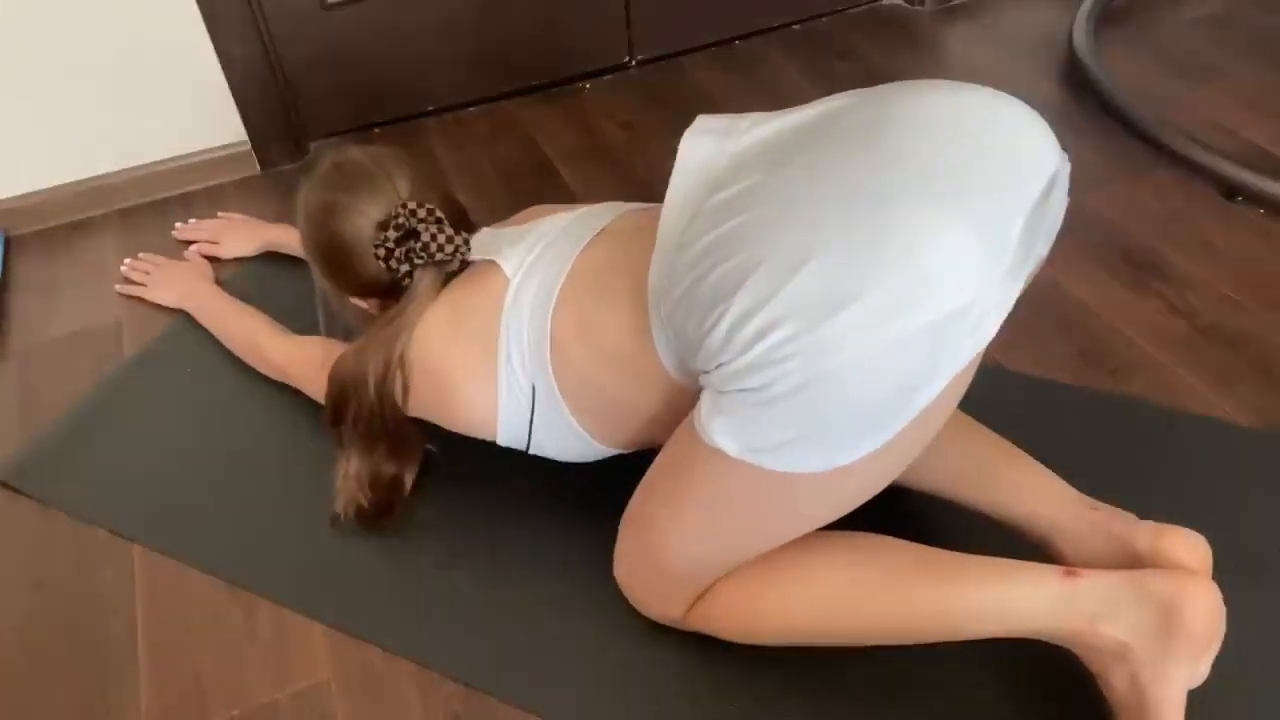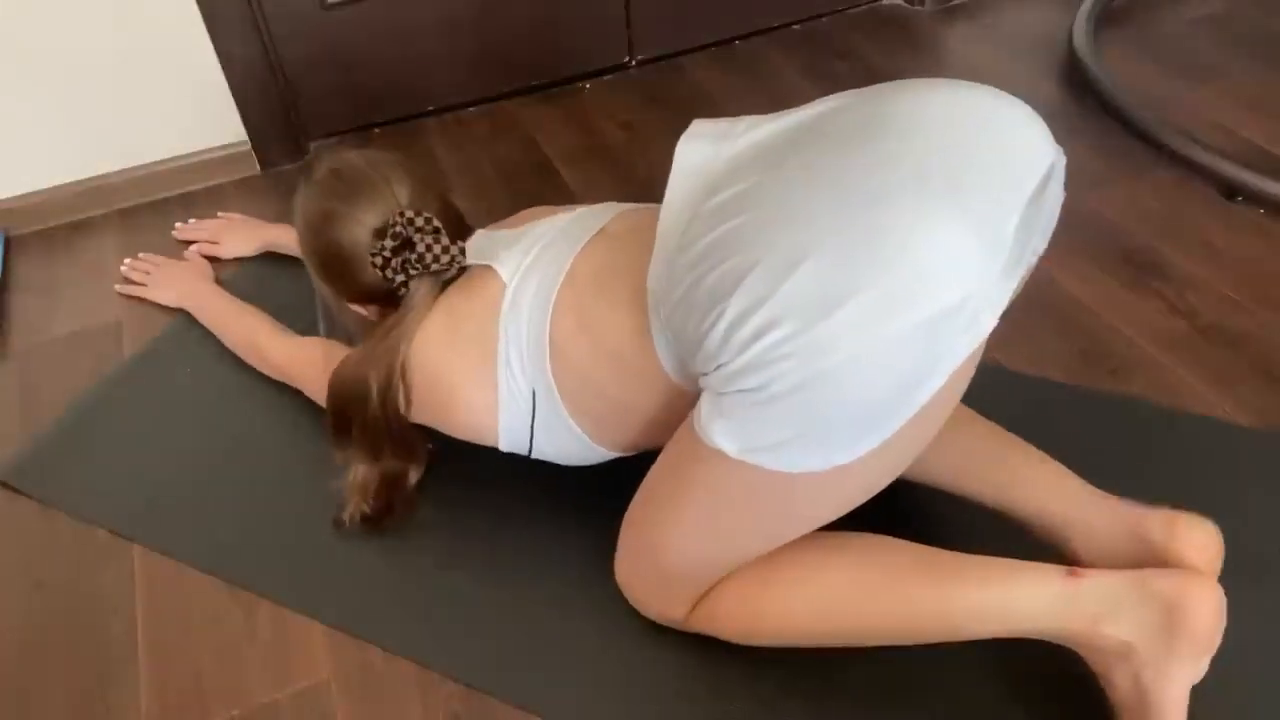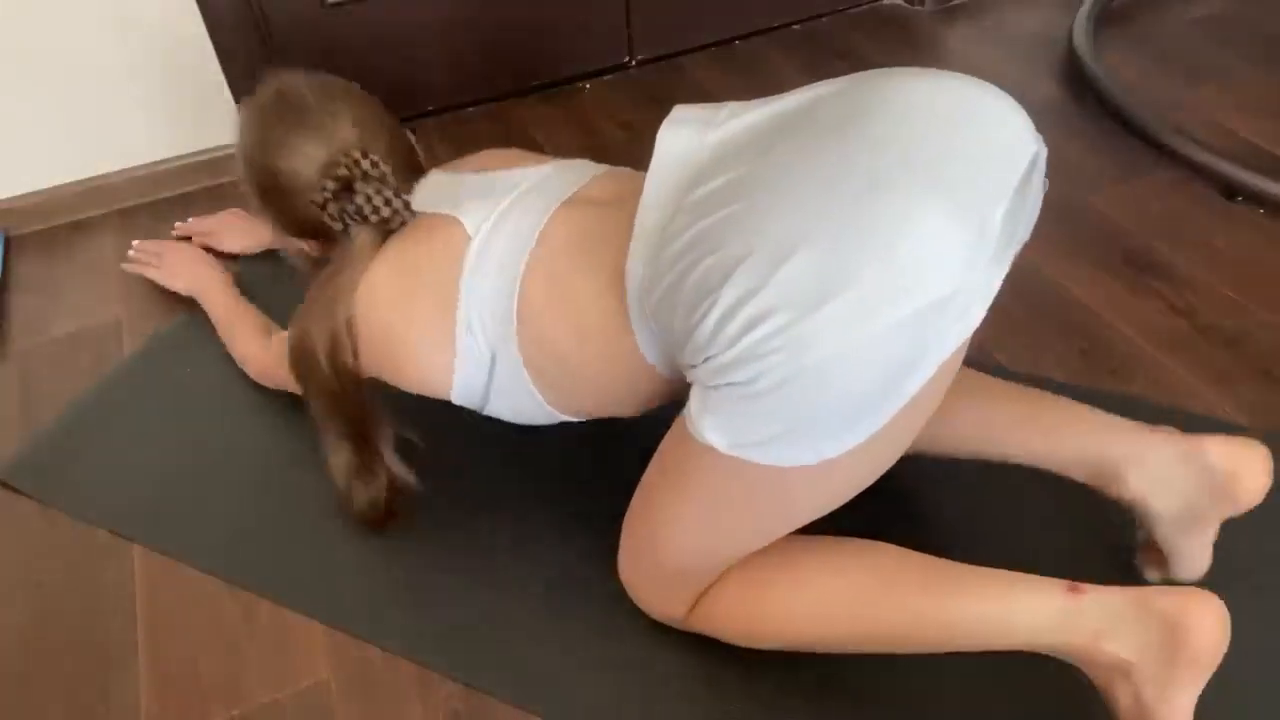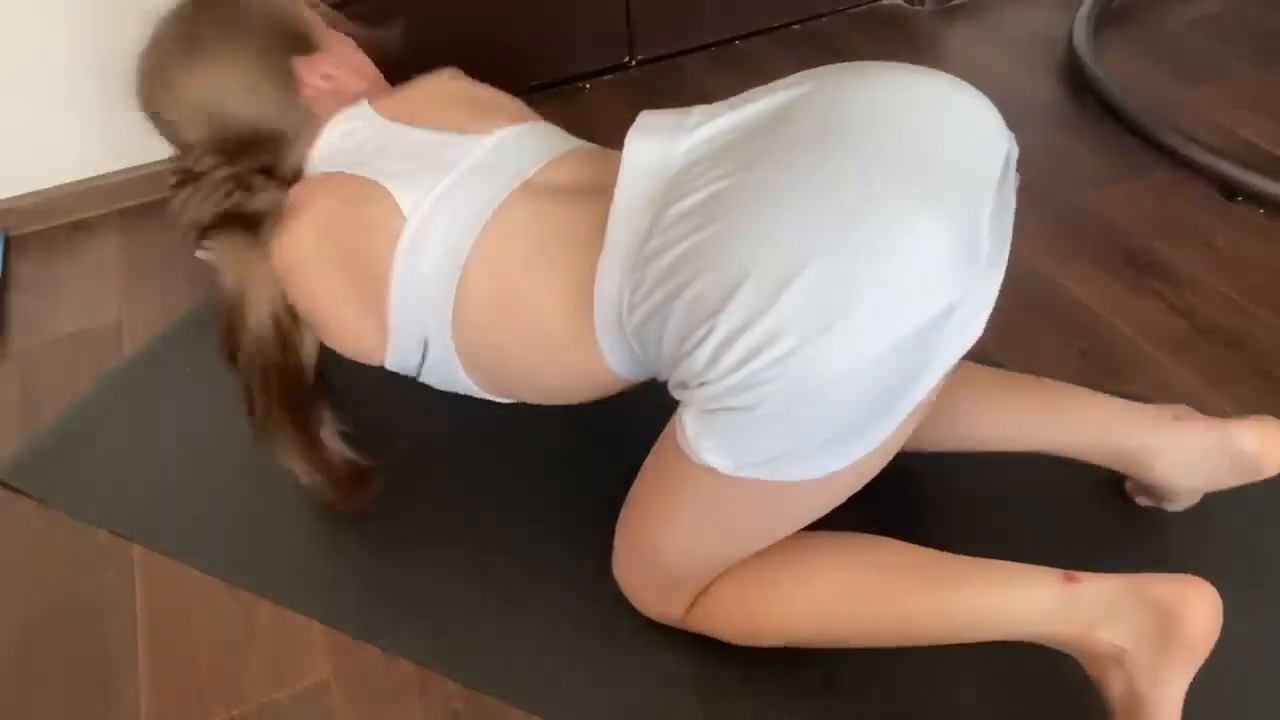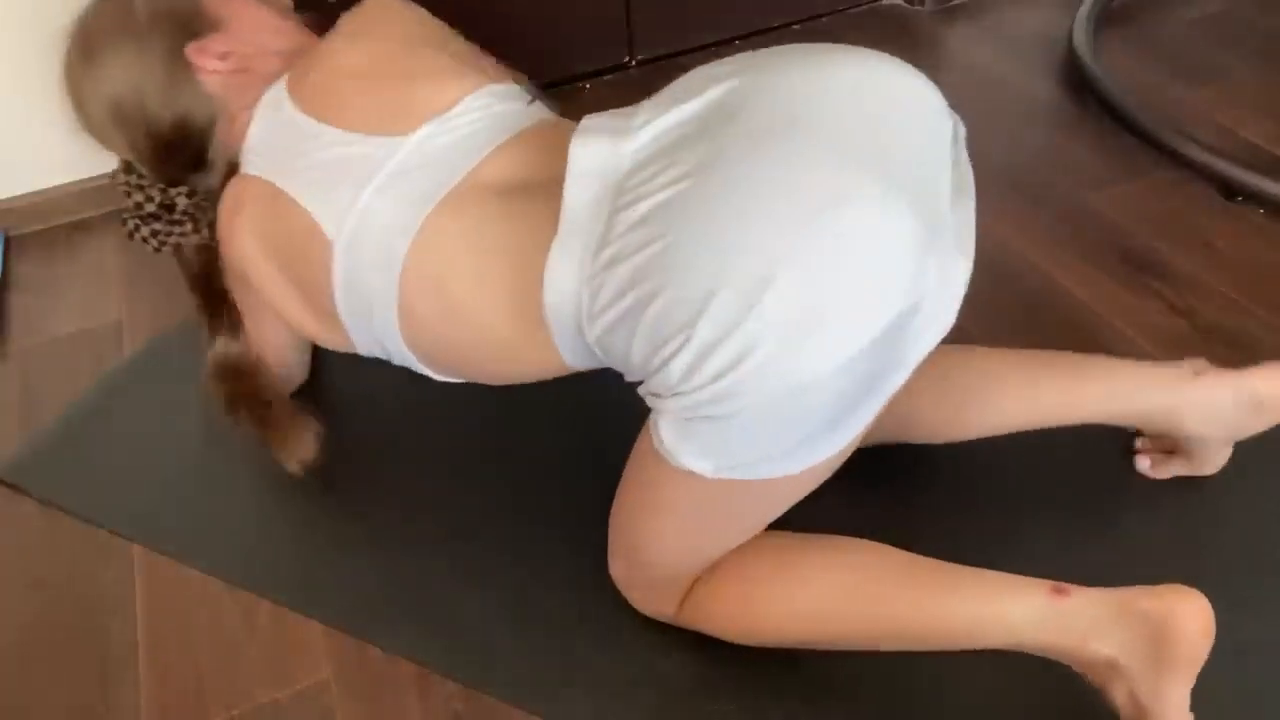
dt=0.2s
person 1, frame 1
left shoulder: (418, 361)
right shoulder: (513, 235)
left elbow: (294, 355)
right elbow: (385, 228)
left wrist: (199, 291)
right wrist: (273, 232)
left hip: (849, 294)
left knee: (667, 577)
right knee: (849, 394)
left ankle: (1105, 611)
right ankle: (1099, 531)
person 1, frame 2
left shoulder: (419, 361)
right shoulder: (504, 234)
left elbow: (296, 355)
right elbow: (383, 238)
left wrist: (204, 295)
right wrist: (268, 232)
left hip: (850, 291)
left knee: (669, 576)
right knee: (836, 394)
left ankle: (1112, 610)
right ankle: (1105, 523)
person 1, frame 3
left shoulder: (360, 309)
right shoulder: (477, 171)
left elbow: (280, 360)
left wrist: (206, 280)
right wrist: (235, 236)
left hip: (836, 281)
left knee: (668, 573)
right knee: (834, 393)
left ankle: (1107, 627)
right ankle: (1147, 463)
person 1, frame 4
left shoulder: (299, 243)
right shoulder: (438, 93)
left elbow: (277, 364)
left hip: (817, 297)
left knee: (666, 575)
right knee: (848, 392)
left ankle: (1107, 614)
right ankle: (1173, 439)
person 1, frame 5
left shoulder: (251, 223)
left elbow: (278, 370)
left hip: (779, 294)
right hip: (855, 97)
left knee: (664, 573)
right knee: (811, 400)
